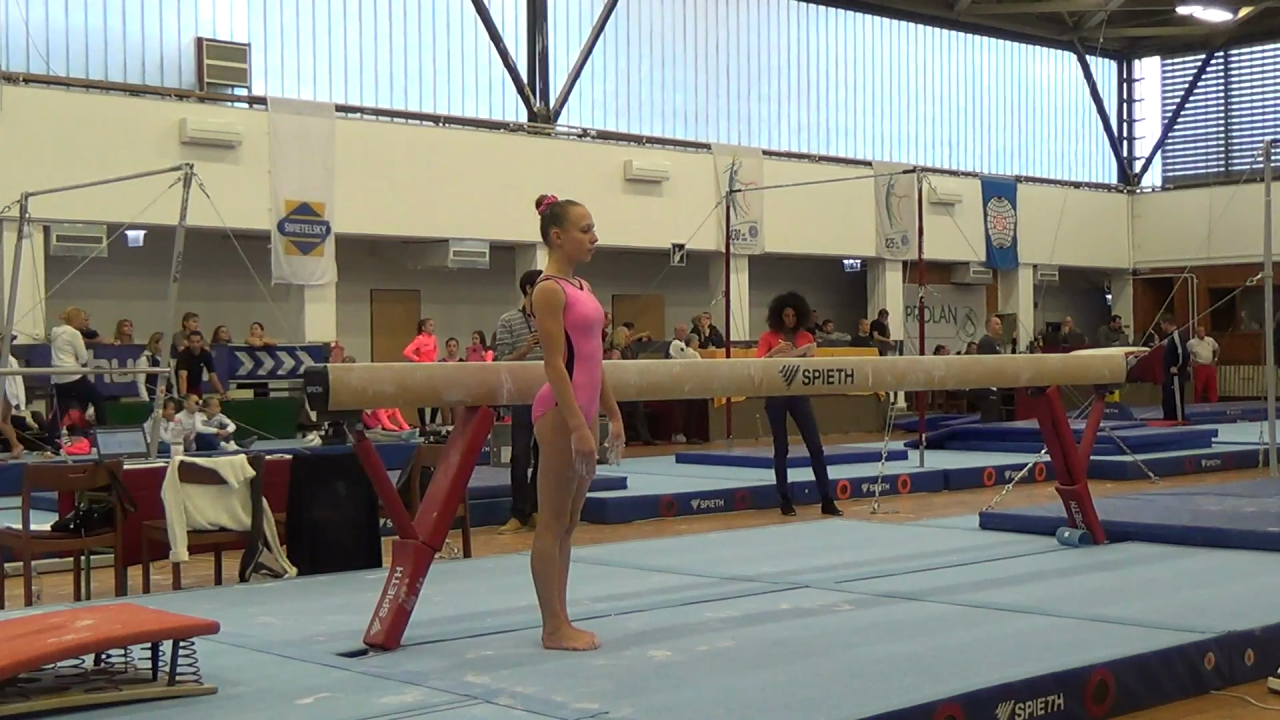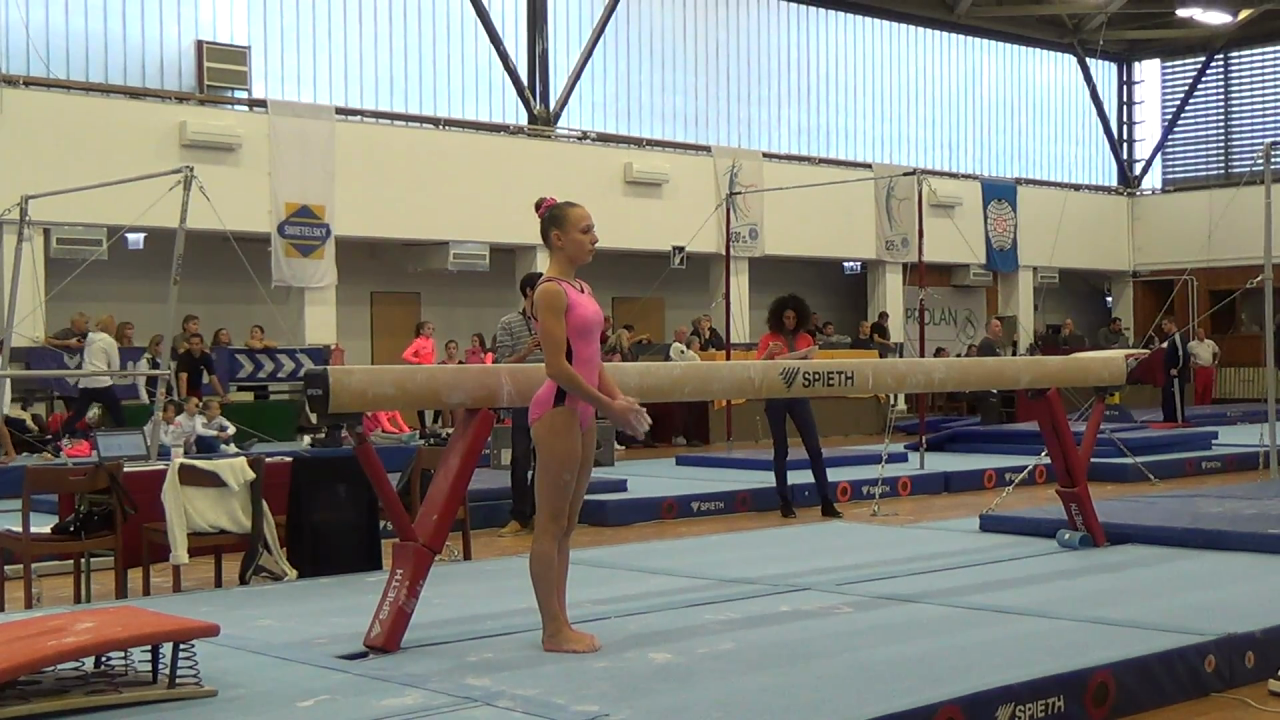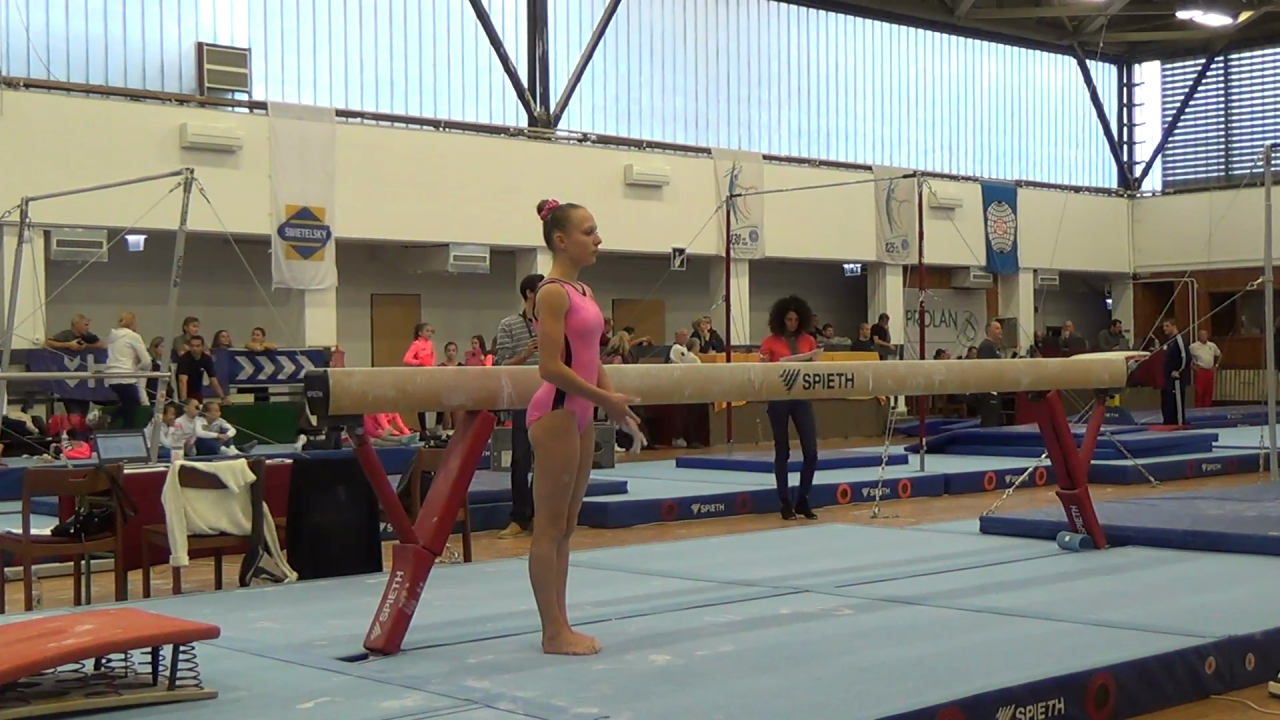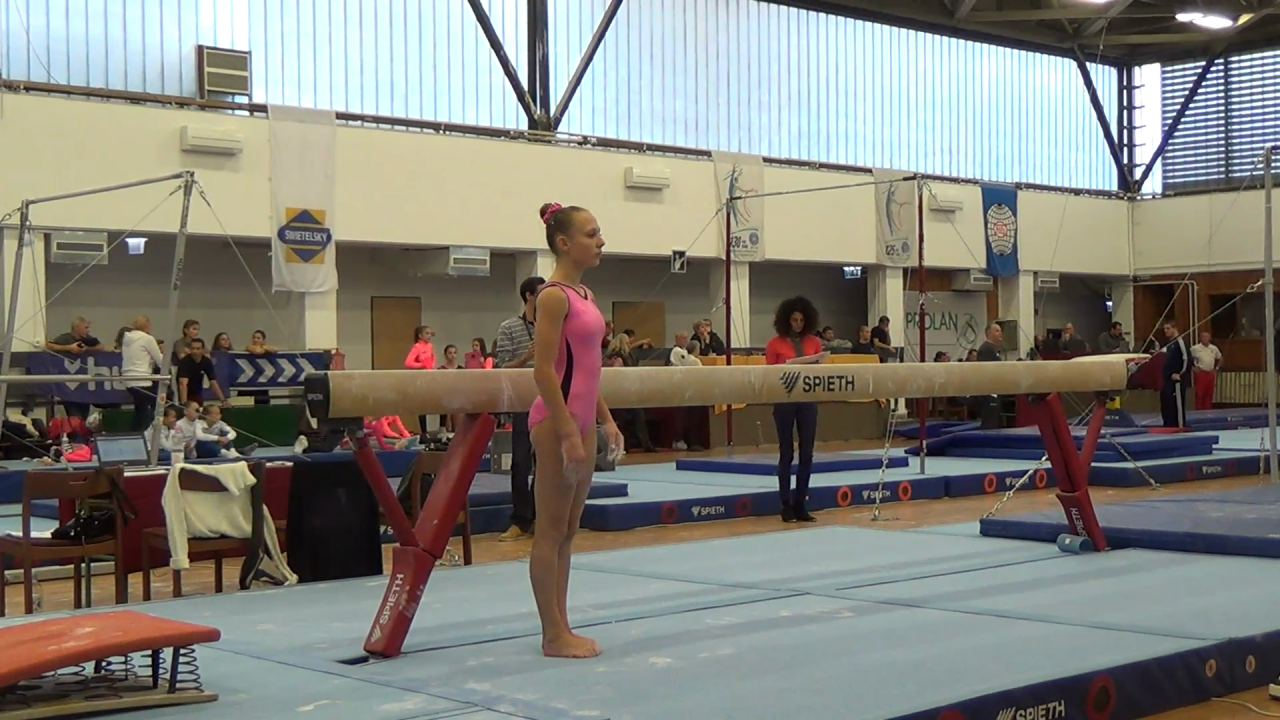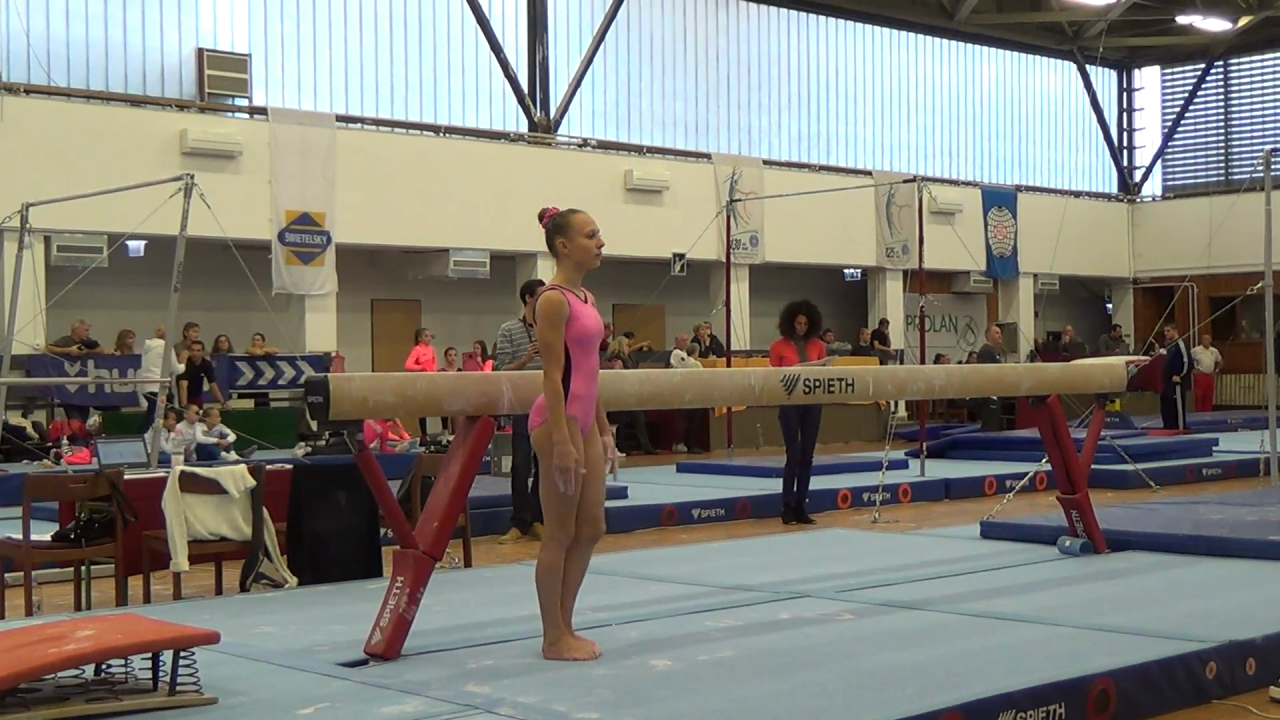
dt=0.3s
person 1, frame 1
left shoulder: (581, 287)
right shoulder: (550, 290)
right elbow: (555, 365)
left wrist: (613, 416)
right wrist: (578, 428)
left hip: (584, 412)
right hip: (561, 412)
left knee: (569, 524)
right knee: (553, 524)
left ankle: (562, 622)
right ankle: (553, 628)
person 1, frame 2
left shoulder: (581, 289)
right shoulder: (550, 291)
right elbow: (557, 366)
left wrist: (620, 400)
right wrist: (608, 405)
left hip: (583, 411)
right hip: (559, 411)
left knee: (568, 525)
right knee: (551, 525)
left ankle: (563, 624)
right ankle: (553, 630)
person 1, frame 3
left shoulder: (582, 291)
right shoulder: (553, 292)
right elbow: (551, 367)
left wrist: (615, 402)
right wrist: (606, 398)
left hip: (580, 415)
right hip: (557, 414)
left knee: (566, 527)
right knee: (550, 527)
left ankle: (563, 626)
right ankle: (553, 632)
person 1, frame 4
left shoulder: (585, 295)
right shoulder: (554, 296)
right elbow: (544, 373)
left wrist: (606, 419)
right wrist: (567, 432)
left hip: (581, 420)
right hip: (559, 419)
left knee: (568, 531)
right knee: (551, 530)
left ankle: (562, 628)
right ankle: (553, 634)
person 1, frame 5
left shoulder: (587, 299)
right shoulder: (554, 300)
right elbow: (554, 377)
left wrist: (603, 431)
right wrist: (560, 442)
left hip: (583, 422)
right hip: (558, 421)
left knee: (591, 529)
right knee: (562, 532)
left ankle: (564, 625)
right ankle: (554, 636)
person 2, frame 1
right shoulder: (508, 321)
right elbow: (501, 362)
right wrist: (524, 351)
right knee: (520, 457)
left ankle: (537, 510)
right ankle: (520, 514)
person 2, frame 2
right shoulder: (508, 324)
right elbow: (502, 364)
right wrist: (524, 353)
right knee: (520, 459)
left ankle: (537, 512)
right ankle: (520, 516)
person 2, frame 3
right shoulder: (509, 326)
right elbow: (502, 366)
right wrist: (525, 355)
right knee: (521, 461)
left ankle: (538, 515)
right ankle: (520, 518)
person 2, frame 4
right shoulder: (508, 328)
right elbow: (502, 369)
right wrist: (525, 358)
right knee: (521, 464)
left ankle: (538, 517)
right ankle: (520, 521)
person 2, frame 5
right shoulder: (508, 331)
right elbow: (501, 371)
right wrist: (525, 360)
right knee: (521, 467)
left ankle: (537, 520)
right ankle: (520, 523)
person 3, frame 1
left shoulder: (806, 337)
right shoulder: (769, 337)
left wrist: (808, 359)
right wrist: (775, 351)
left hip: (799, 393)
right hip: (776, 395)
left knee: (815, 446)
right knee: (781, 448)
left ankle: (826, 500)
right ankle: (785, 500)
person 3, frame 2
left shoulder: (806, 339)
right shoulder: (768, 339)
left wrist: (809, 361)
right wrist: (769, 353)
left hip: (799, 396)
right hip: (776, 397)
left knee: (814, 448)
right knee: (781, 450)
left ankle: (826, 502)
right ankle: (785, 502)
person 3, frame 3
left shoulder: (808, 340)
right shoulder: (770, 342)
right wrist: (763, 364)
left hip: (802, 398)
right hip: (778, 399)
left knee: (810, 451)
right knee: (782, 452)
left ankle: (802, 501)
right ankle: (785, 503)
person 3, frame 4
left shoulder: (814, 342)
right shoulder: (775, 344)
left hip: (808, 400)
right hip: (784, 400)
left knee: (807, 454)
right knee: (786, 454)
left ankle: (800, 505)
right ankle: (786, 505)
person 3, frame 5
left shoulder: (818, 345)
right shoulder: (778, 346)
left hip: (812, 403)
right hip: (790, 403)
left knee: (807, 457)
right knee: (794, 456)
left ankle: (800, 507)
right ankle: (787, 508)
